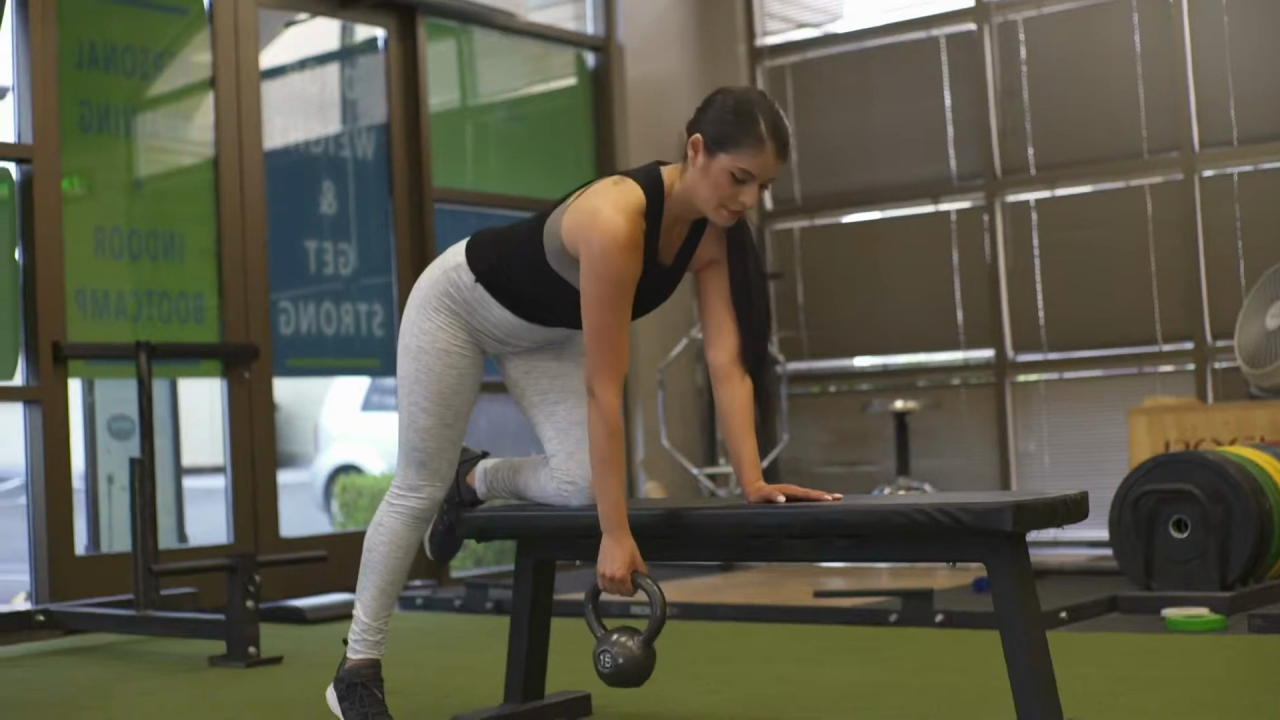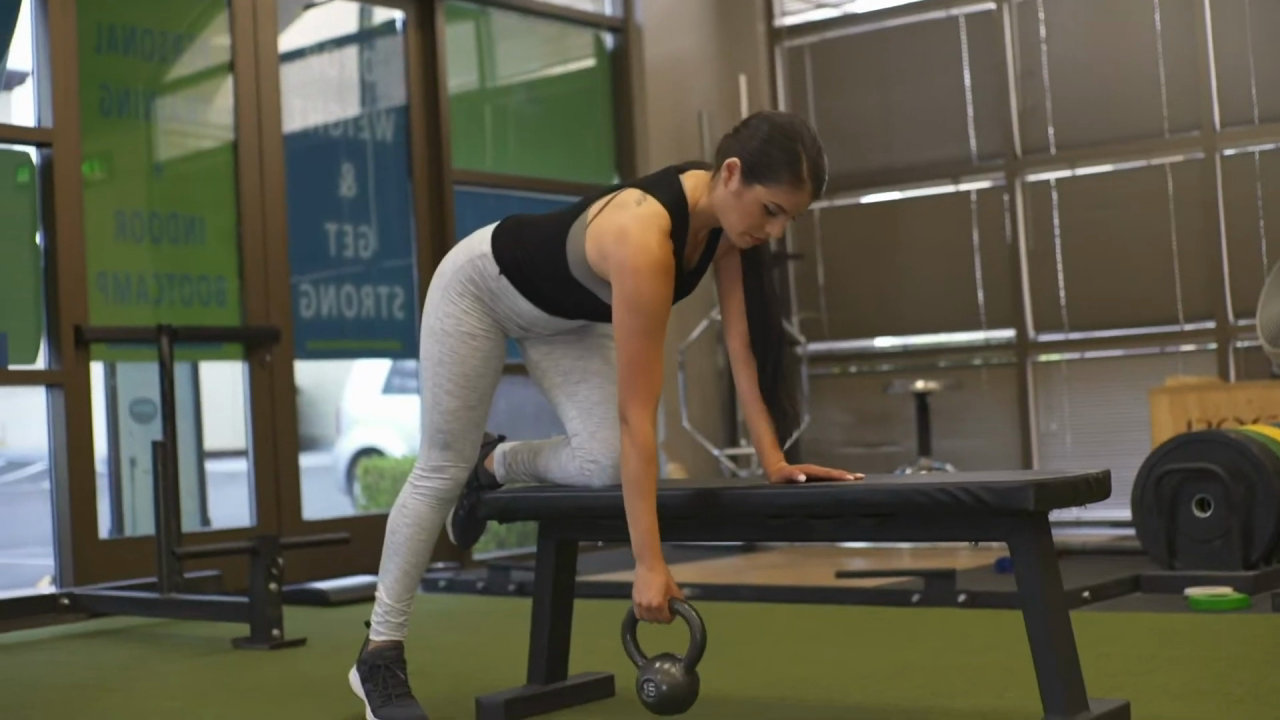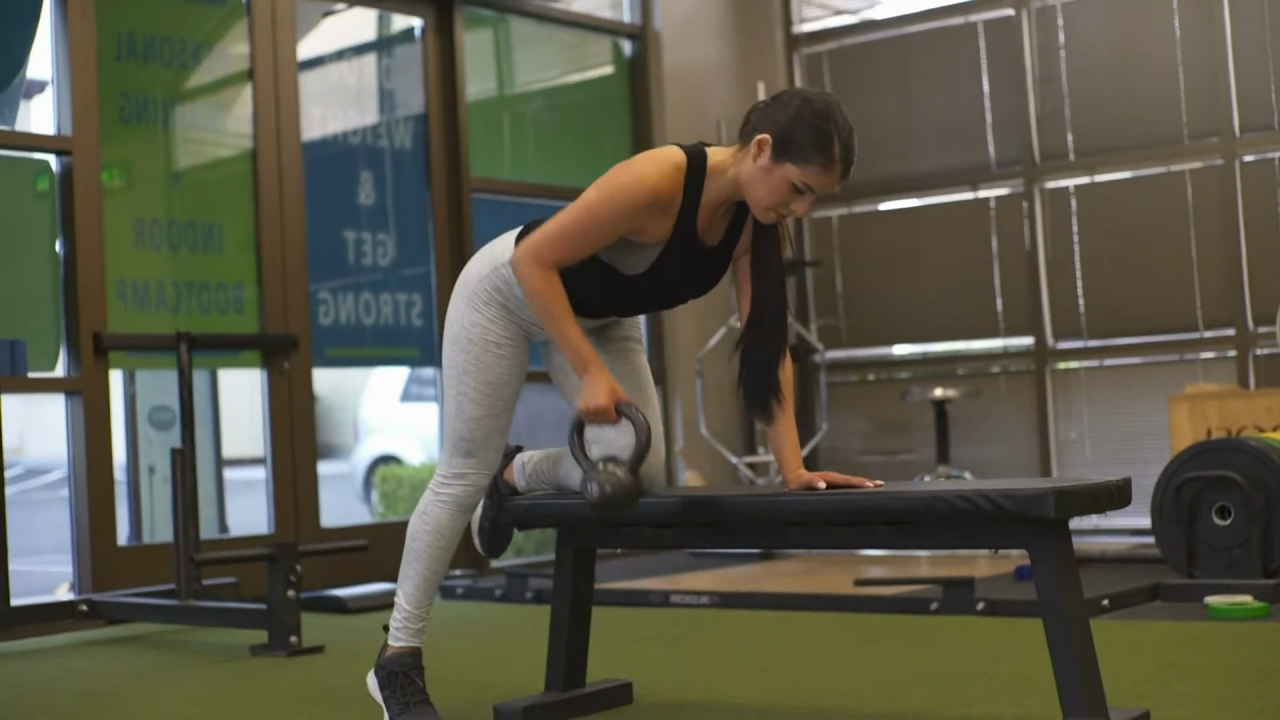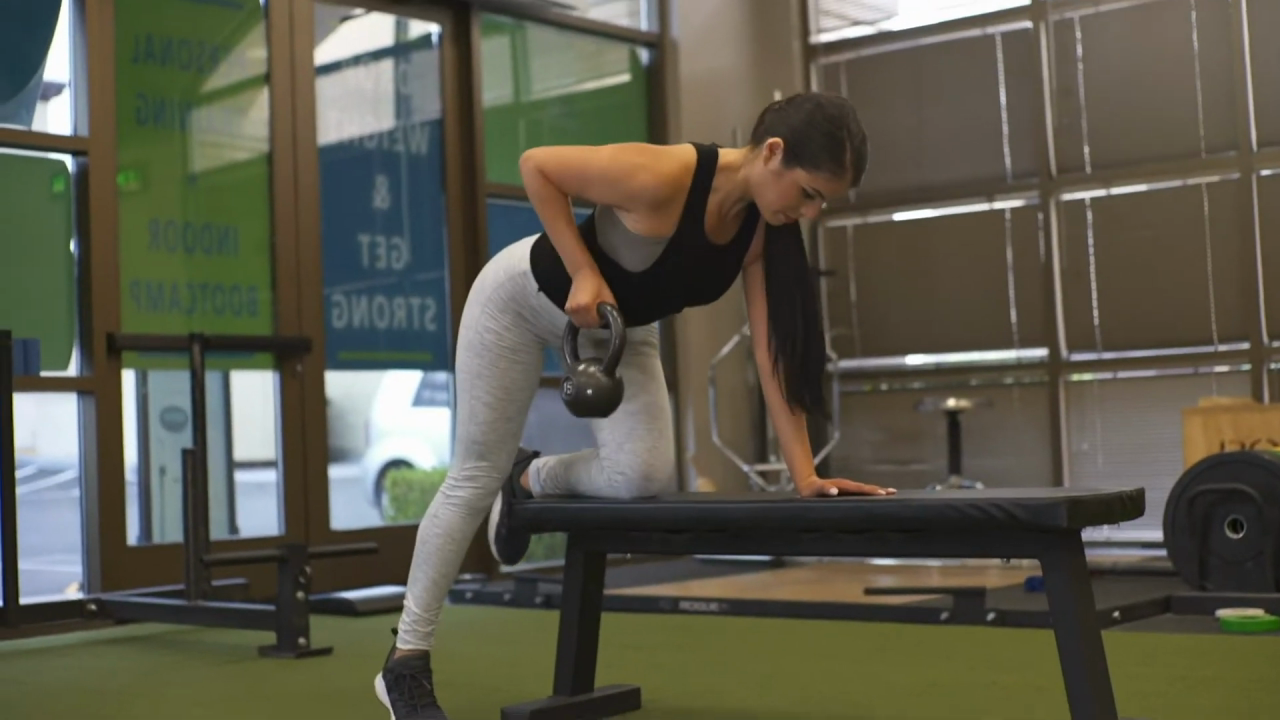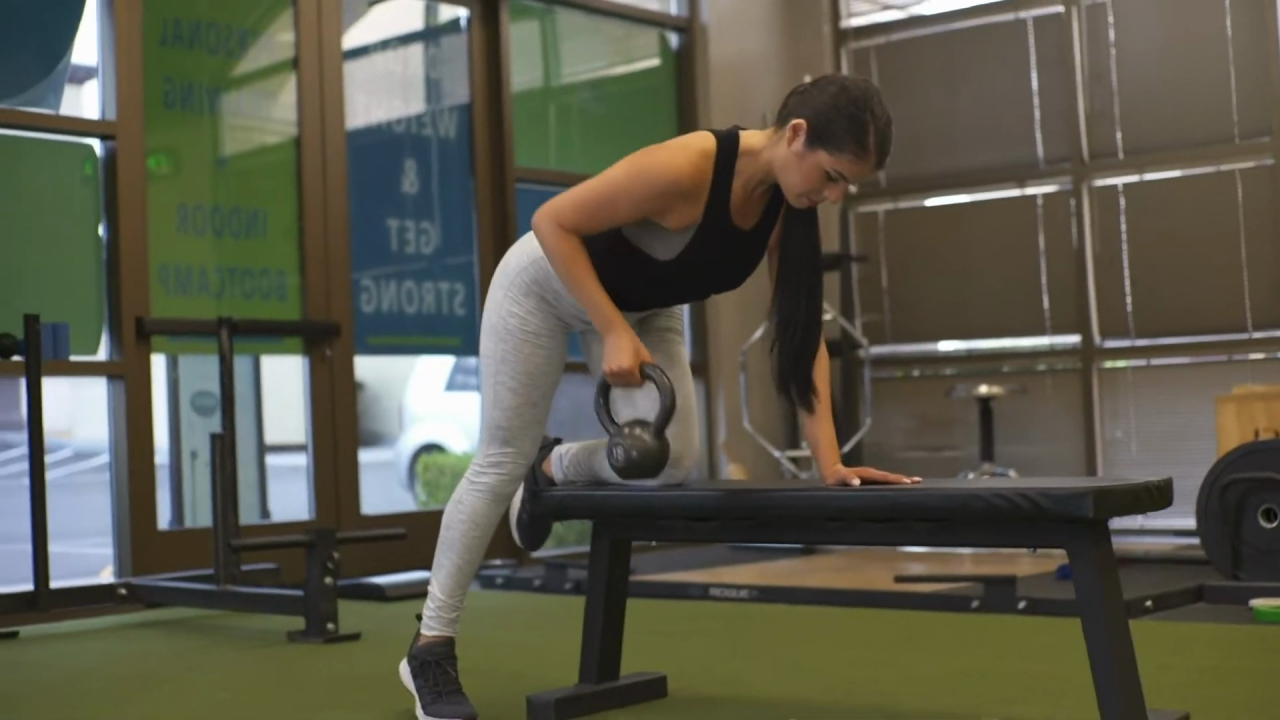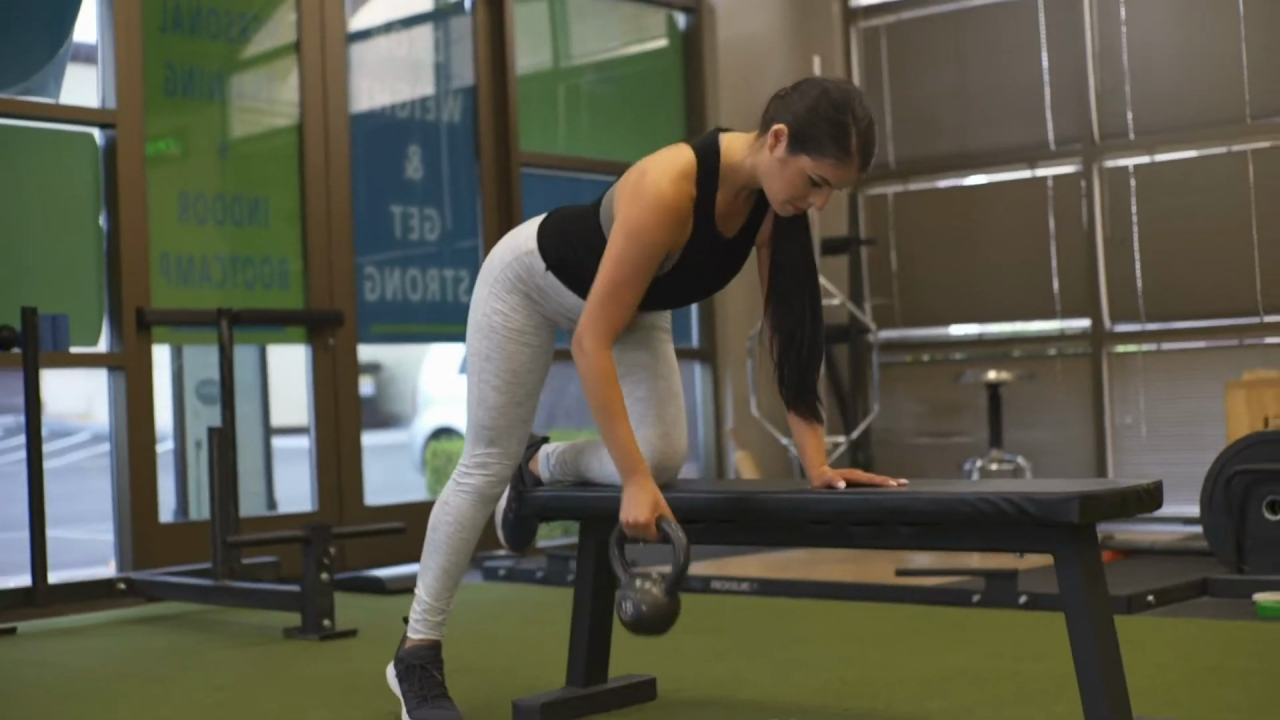
dt=0.5s
person 1, frame 1
left shoulder: (715, 231)
right shoulder: (615, 221)
left elbow: (728, 361)
right elbow: (603, 388)
left wrist: (752, 480)
right wrist: (616, 533)
left hip: (547, 330)
right hip: (460, 303)
left knee: (584, 484)
right knee: (420, 488)
left ankle: (475, 479)
right ankle: (357, 668)
person 1, frame 2
left shoulder: (731, 217)
right shoulder: (643, 239)
left elbow: (746, 348)
right elbow: (636, 414)
left wrist: (775, 461)
right wrist: (649, 562)
left hip: (568, 314)
right hip: (481, 286)
left knee: (609, 467)
right knee: (443, 468)
left ankle: (495, 463)
right ankle: (379, 652)
person 1, frame 3
left shoulder: (754, 215)
right shoulder: (657, 181)
left elbow: (763, 341)
right elbow: (534, 261)
left wrist: (792, 467)
right wrist: (587, 372)
left hip: (600, 313)
right hip: (507, 290)
left knee: (638, 470)
right knee: (464, 475)
left ankle: (516, 474)
right ankle: (397, 657)
person 1, frame 4
left shoulder: (764, 222)
right shoulder: (662, 176)
left elbow: (774, 349)
right elbow: (536, 165)
left wrist: (804, 474)
right wrist: (584, 272)
left hip: (617, 323)
right hip: (523, 297)
left knee: (644, 477)
right knee: (477, 477)
left ankle: (532, 480)
right ankle: (405, 660)
person 1, frame 5
left shoulder: (789, 200)
right shoulder: (685, 166)
left elbow: (800, 331)
right elbow: (551, 220)
left wrist: (829, 461)
right wrist: (612, 333)
left hip: (645, 304)
right hip: (546, 279)
left knee: (671, 461)
right knee: (501, 462)
left ankle: (555, 466)
right ankle: (430, 647)
person 1, frame 6
left shoulder: (781, 197)
right shoulder: (668, 189)
left elbow: (790, 331)
right elbow: (591, 340)
left wrist: (817, 464)
right wrist: (632, 484)
left hip: (630, 301)
right hip: (533, 281)
left knee: (661, 460)
right knee: (487, 465)
left ankle: (541, 466)
right ankle: (417, 651)
